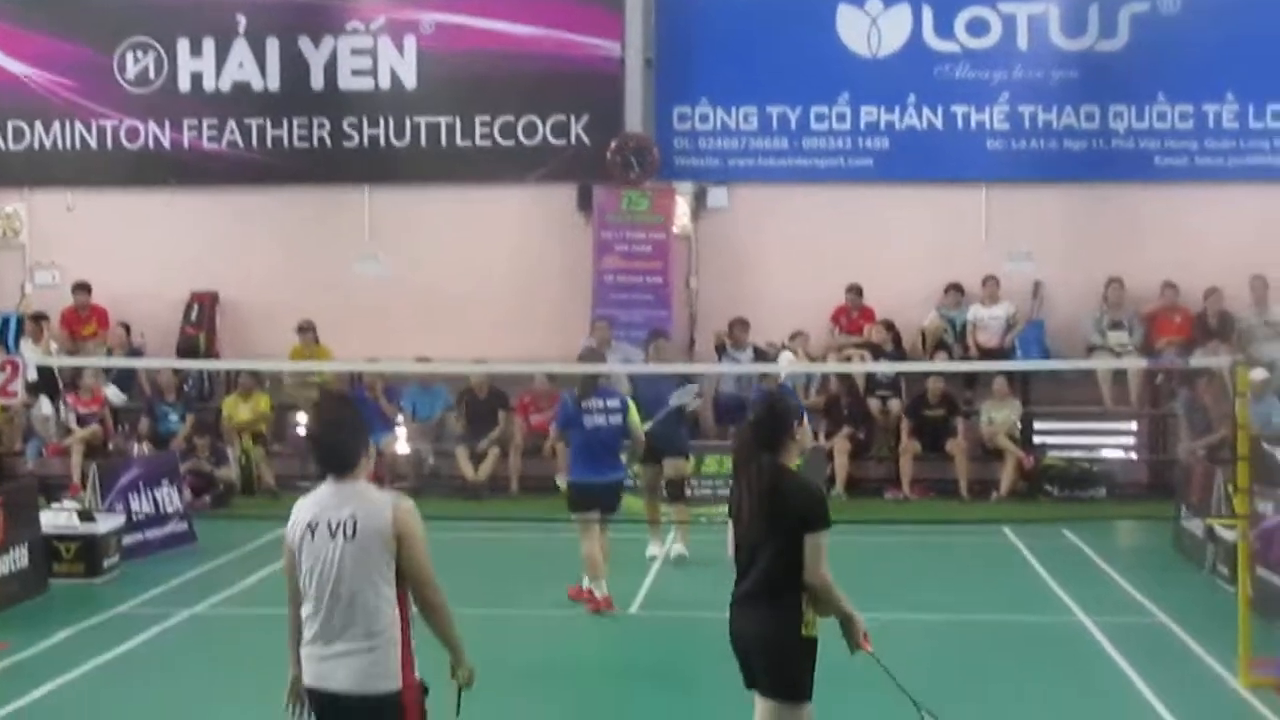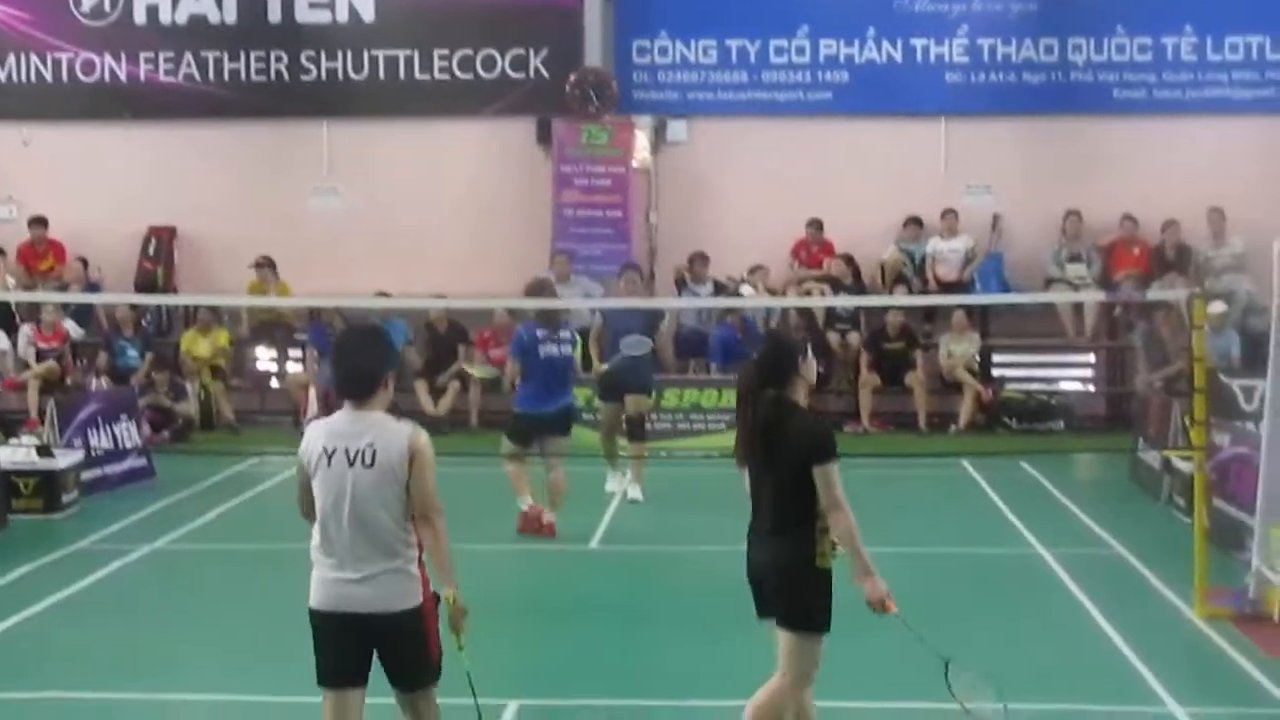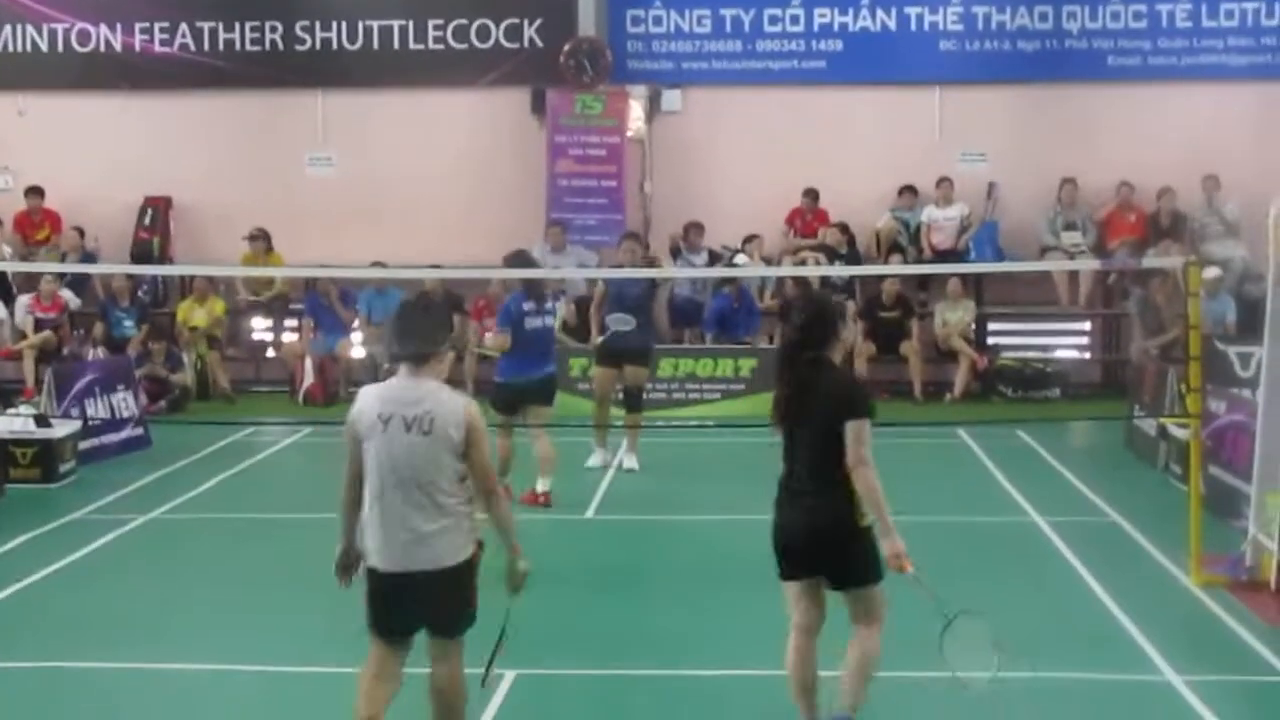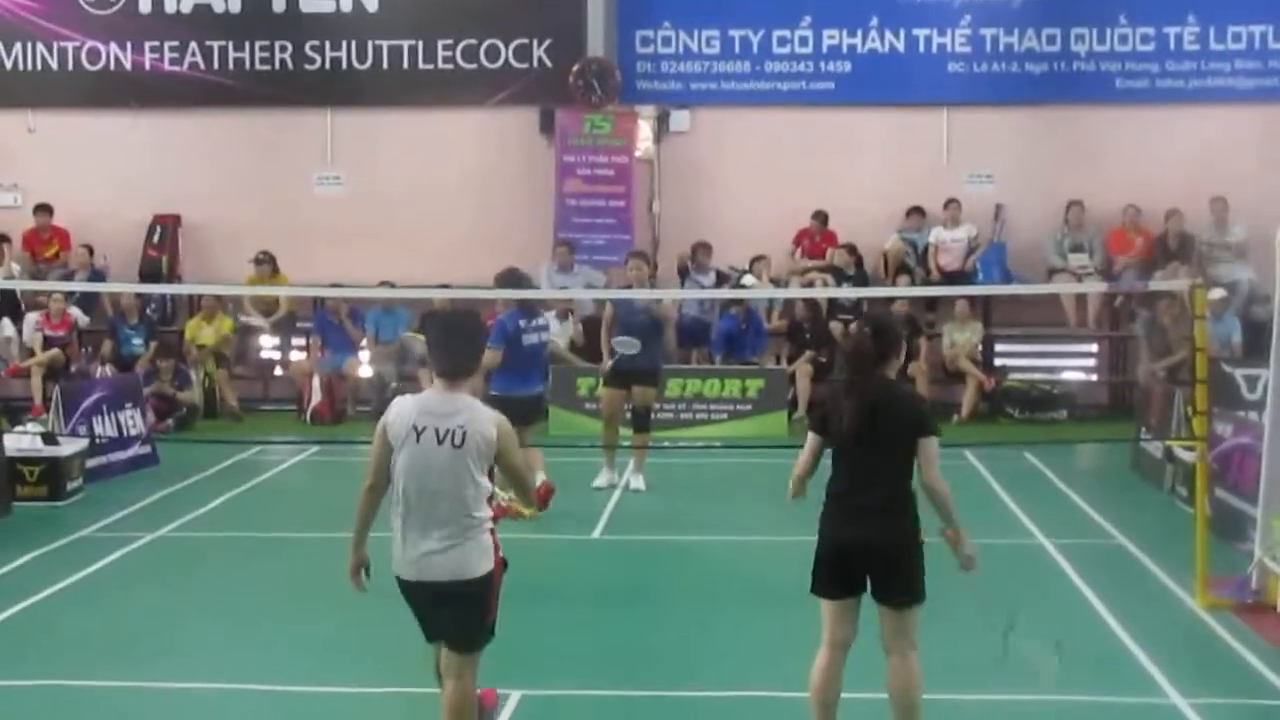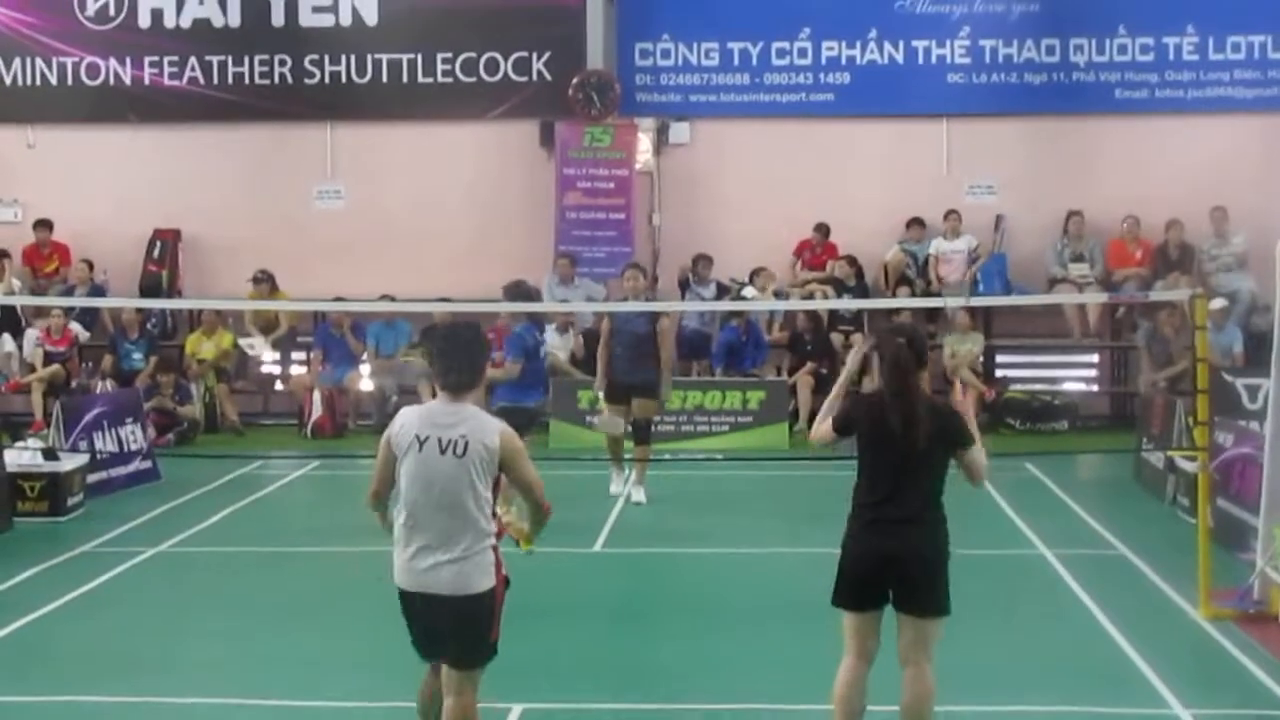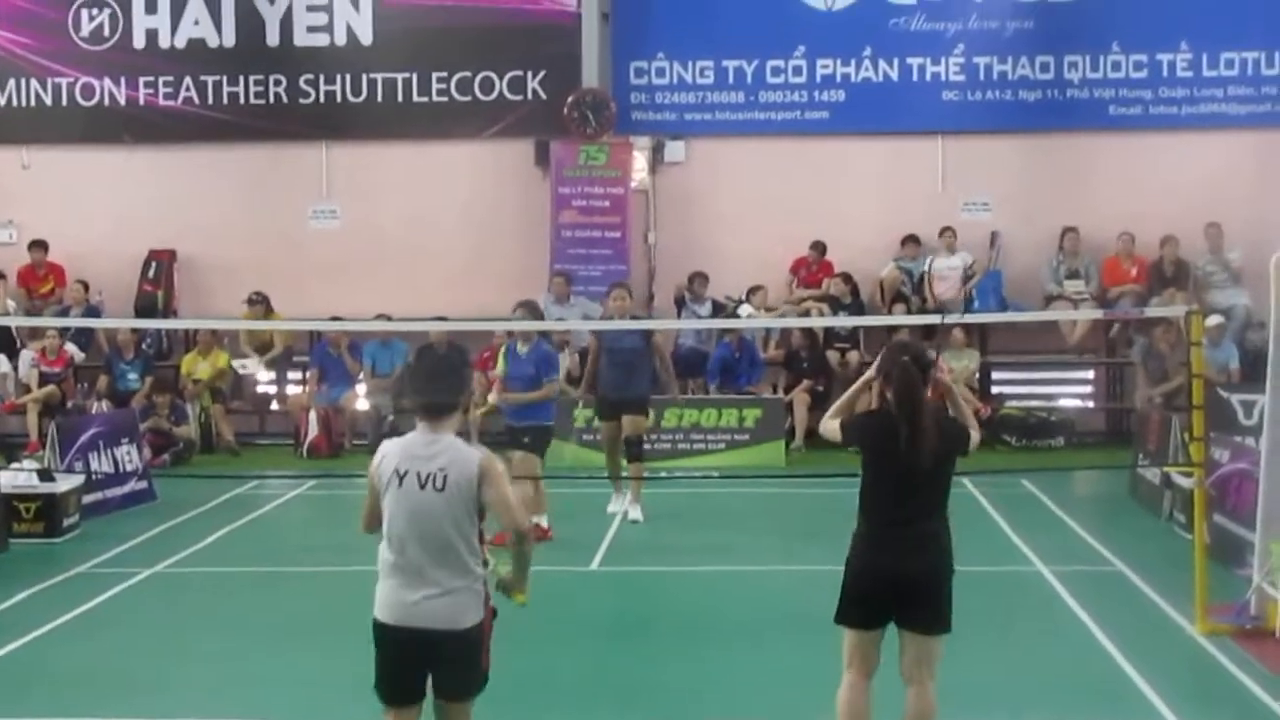
dt=0.3s
person 1, frame 1
left shoulder: (300, 513)
right shoulder: (395, 510)
left elbow: (294, 603)
right elbow: (427, 593)
left wrist: (296, 667)
right wrist: (458, 654)
left hip: (321, 675)
right hip: (383, 675)
person 1, frame 2
left shoulder: (312, 437)
right shoulder: (409, 439)
right elbow: (429, 518)
right wrist: (449, 586)
left hip: (331, 597)
right hip: (400, 595)
person 1, frame 3
left shoulder: (366, 402)
right shoulder: (462, 409)
left elbow: (352, 483)
right elbow: (487, 489)
left wrist: (348, 543)
right wrist: (514, 553)
left hip: (385, 555)
right hip: (448, 553)
left knee: (383, 656)
right knee: (445, 656)
person 1, frame 4
left shoulder: (397, 413)
right shoulder: (492, 423)
left elbow: (372, 488)
right elbow: (525, 488)
left wrist: (357, 548)
right wrist: (529, 505)
left hip: (411, 564)
right hip: (470, 564)
left knee: (442, 649)
right knee: (460, 669)
person 1, frame 5
left shoulder: (402, 423)
right shoulder: (497, 435)
left elbow: (376, 497)
right elbow: (540, 504)
left wrist: (389, 521)
right wrist: (530, 530)
left hip: (412, 576)
right hip: (472, 579)
left knee: (434, 666)
right knee: (461, 687)
person 1, frame 6
left shoulder: (385, 455)
right shoulder: (479, 463)
left elbow: (370, 524)
right elbow: (519, 530)
right wrist: (517, 579)
left hip: (394, 611)
right hip: (460, 613)
person 2, frame 1
left shoulder: (744, 484)
right shoulder: (808, 496)
right elbow: (816, 575)
right wrist: (848, 616)
left hip: (744, 618)
right hip: (784, 624)
person 2, frame 2
left shoulder: (756, 420)
right shoulder: (812, 429)
right elbow: (834, 505)
right wrist: (868, 573)
left hip: (762, 554)
right hip: (799, 558)
left knee: (800, 666)
right knee: (794, 674)
person 2, frame 3
left shoulder: (789, 382)
right shoulder: (850, 389)
right elbow: (860, 465)
right wrist: (887, 531)
left hip: (791, 516)
right hip: (835, 519)
left knee: (803, 627)
right knee: (868, 625)
person 2, frame 4
left shoulder: (835, 400)
right shoulder: (913, 407)
left elbow: (803, 469)
right elbow: (933, 482)
left wrist: (795, 487)
right wrist: (958, 534)
left hip: (837, 532)
right hip: (893, 535)
left knee: (833, 645)
right knee: (901, 650)
person 2, frame 5
left shoulder: (863, 408)
right shoulder: (944, 416)
left elbow: (817, 433)
right elbow: (978, 475)
left wrist: (845, 376)
right wrist: (967, 415)
left hip: (865, 543)
right hip: (922, 547)
left knee: (856, 657)
right knee: (916, 661)
person 2, frame 6
left shoulder: (870, 425)
right shoulder: (946, 429)
left elbow: (826, 425)
right elbow: (973, 435)
left wrist: (865, 379)
right wrist: (949, 389)
left hip: (871, 560)
right hip: (928, 564)
left knee: (856, 672)
right knee: (919, 678)
person 3, frame 1
left shoulder: (570, 401)
right shoulder: (620, 399)
left elbow: (555, 436)
right elbow: (638, 438)
left hip: (583, 479)
right hip: (614, 477)
left knee: (589, 537)
right knee: (600, 533)
left ankle: (601, 595)
right ankle: (589, 587)
person 3, frame 2
left shoulder: (524, 332)
right shoulder: (569, 331)
left elbow: (512, 373)
right elbow: (577, 370)
left wrist: (509, 375)
left hip: (529, 409)
right hip: (562, 408)
left knee: (513, 458)
right knee: (554, 465)
left ankle: (529, 507)
right ankle: (549, 520)
person 3, frame 3
left shoulder: (510, 304)
right shoulder: (550, 301)
left elbow: (502, 344)
left wrist: (488, 340)
left hip: (511, 379)
right hip: (544, 377)
left knee: (504, 432)
right knee: (539, 433)
left ankle: (500, 485)
right ankle: (543, 489)
person 3, frame 4
left shoulder: (503, 322)
right shoulder: (541, 318)
left elbow: (492, 360)
right elbow: (547, 350)
left hip: (505, 395)
right hip: (534, 393)
right knee: (525, 443)
right ankle: (541, 481)
person 3, frame 5
left shoulder: (519, 333)
right shoulder: (535, 329)
left elbow: (511, 372)
left wrist: (486, 374)
right wrist: (493, 371)
left hip: (514, 405)
right hip: (529, 403)
left knee: (505, 461)
right knee: (518, 458)
left ankle: (504, 517)
right ankle: (539, 504)
person 3, frame 6
left shoulder: (545, 352)
right shoulder: (508, 350)
left elbow: (552, 391)
right elbow: (501, 381)
left wrist: (517, 399)
right wrist: (497, 396)
left hip: (537, 424)
right hip: (514, 423)
left knee: (522, 477)
right knee: (532, 477)
right ankle: (542, 525)
person 4, frame 1
left shoulder: (681, 376)
right shoulder: (637, 378)
left elbow: (691, 406)
left wrist: (691, 404)
left hip: (675, 441)
right hip: (648, 442)
left knee: (676, 488)
right knee: (650, 490)
left ankle: (679, 542)
right ankle: (655, 540)
person 4, frame 2
left shoulder: (652, 312)
right shoulder: (607, 309)
left elbow: (662, 347)
right elbow: (594, 339)
left wrist: (666, 333)
right wrist: (596, 363)
left hip: (639, 378)
right hip: (610, 378)
left knee: (636, 426)
right knee: (608, 429)
left ankle: (635, 482)
right ankle: (614, 471)
person 4, frame 3
left shoulder: (651, 278)
right shoulder: (609, 276)
right elbow: (595, 307)
right wrist: (595, 333)
left hip: (639, 347)
right hip: (609, 344)
left knee: (633, 398)
right knee: (601, 397)
left ankle: (630, 452)
right ankle: (601, 451)
person 4, frame 4
right shoulder: (617, 298)
left elbow: (671, 321)
right elbow: (606, 328)
left wrist: (652, 305)
right wrist: (607, 356)
left hip: (647, 367)
right hip: (618, 365)
left knee: (641, 418)
right knee: (609, 416)
left ankle: (637, 472)
right ankle: (609, 471)
person 4, frame 5
left shoulder: (657, 313)
right shoulder: (613, 311)
left elbow: (667, 349)
right elbow: (603, 345)
left wrist: (666, 381)
right wrist: (600, 376)
left hip: (646, 381)
right hip: (616, 380)
left knee: (642, 430)
right knee: (613, 431)
left ankle: (638, 484)
right ankle: (619, 472)
person 4, frame 6
left shoulder: (645, 329)
right shoulder: (600, 332)
left elbow: (663, 358)
right elbow: (592, 364)
left wrist: (673, 385)
right wrist: (584, 391)
left hip: (637, 396)
right hip: (607, 397)
left knee: (634, 446)
right knee: (610, 448)
left ankle: (634, 502)
right ankle: (617, 494)
